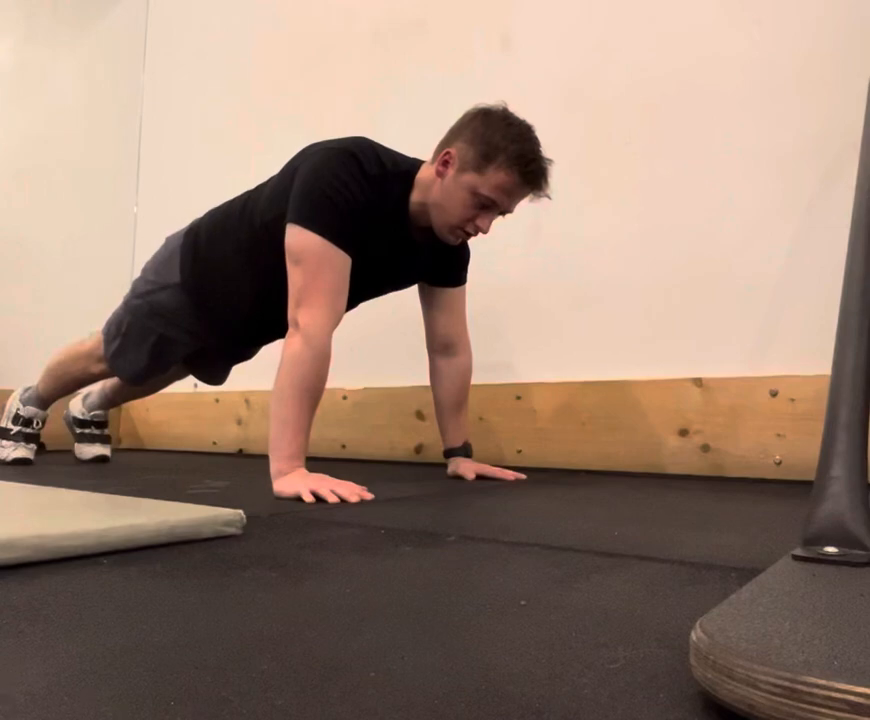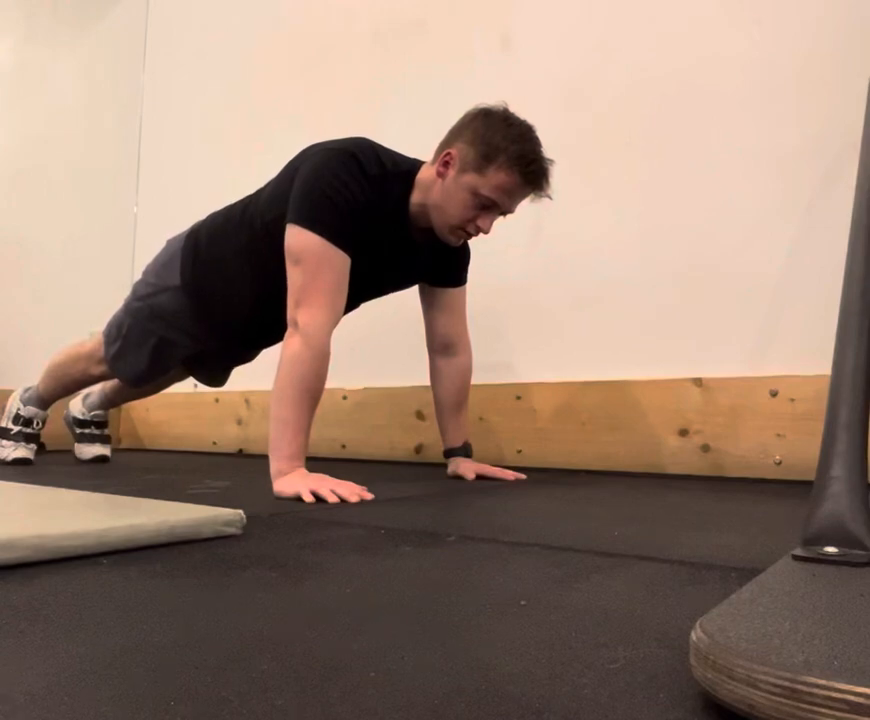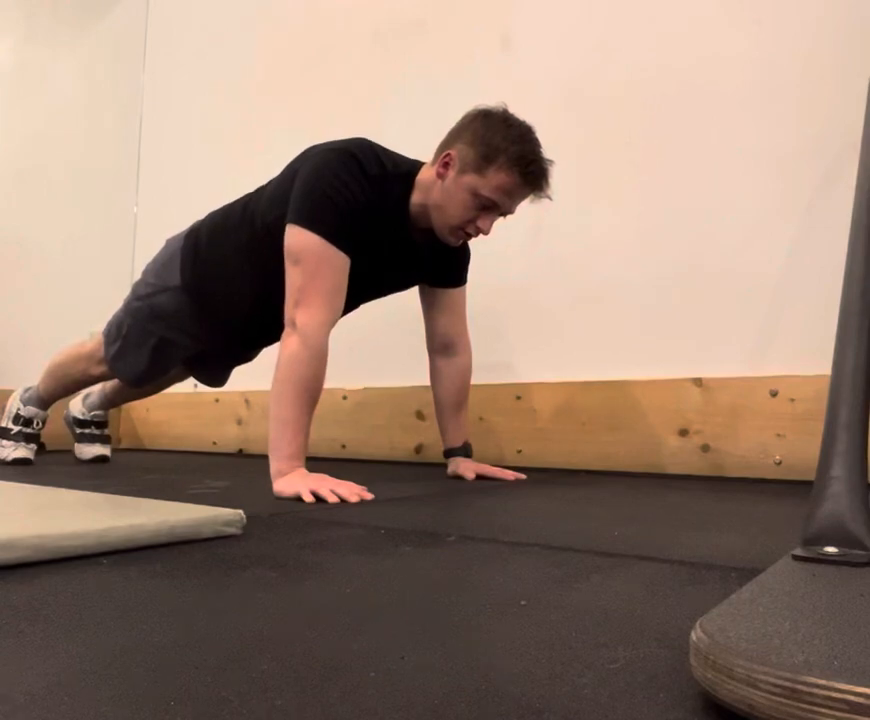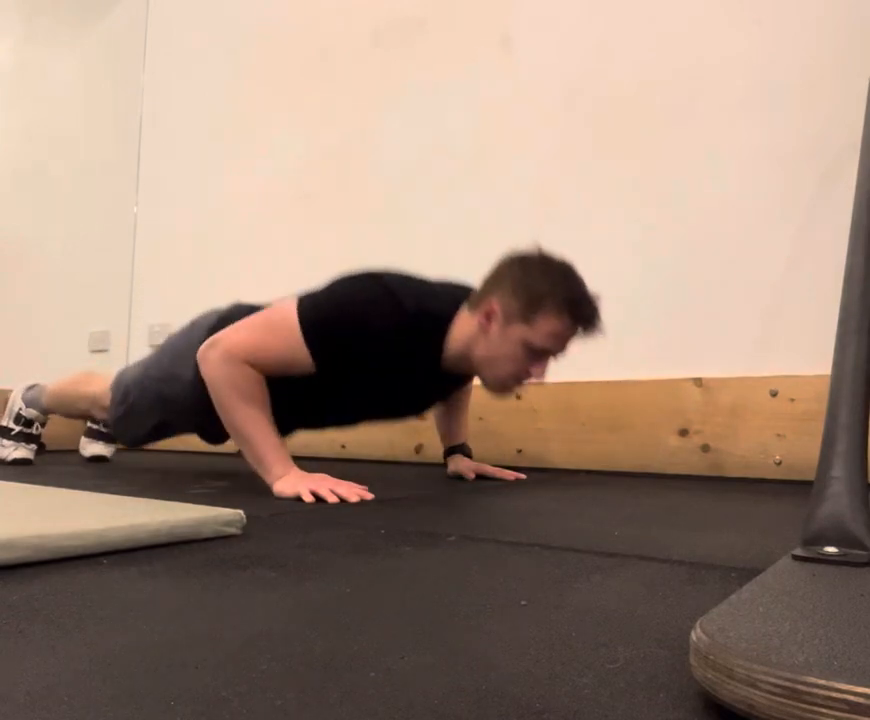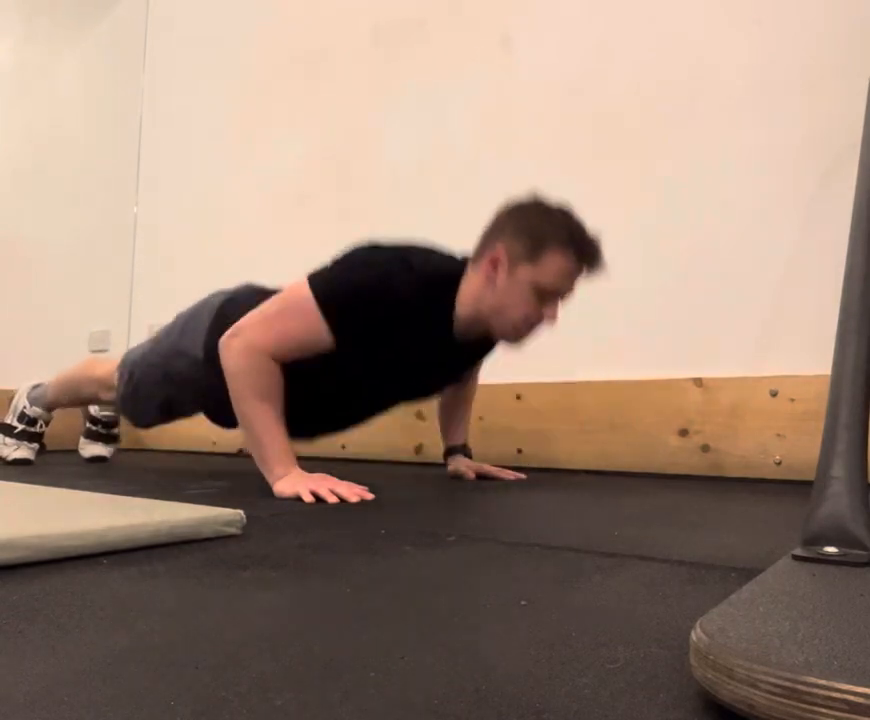
dt=0.4s
person 1, frame 1
left shoulder: (446, 237)
right shoulder: (342, 176)
left elbow: (449, 347)
right elbow: (310, 327)
left wrist: (459, 452)
right wrist: (287, 469)
left hip: (245, 319)
right hip: (194, 277)
left knee: (157, 376)
right knee: (111, 357)
left ankle: (90, 410)
person 1, frame 2
left shoulder: (447, 238)
right shoulder: (342, 177)
left elbow: (449, 348)
right elbow: (309, 328)
left wrist: (458, 452)
right wrist: (287, 469)
left hip: (245, 321)
right hip: (193, 282)
left knee: (154, 379)
right knee: (110, 359)
left ankle: (91, 411)
person 1, frame 3
left shoulder: (447, 238)
right shoulder: (344, 178)
left elbow: (449, 347)
right elbow: (306, 327)
left wrist: (458, 451)
right wrist: (287, 468)
left hip: (244, 322)
right hip: (193, 280)
left knee: (156, 378)
right knee: (109, 359)
left ankle: (91, 411)
person 1, frame 4
left shoulder: (469, 334)
right shoulder: (378, 318)
right elbow: (223, 355)
left wrist: (458, 452)
right wrist: (282, 472)
left hip: (258, 374)
right hip: (215, 361)
right knee: (118, 406)
left ankle: (100, 422)
person 1, frame 5
left shoulder: (476, 312)
right shoulder: (389, 283)
left elbow: (458, 368)
right elbow: (243, 342)
left wrist: (457, 450)
right wrist: (283, 472)
left hip: (256, 361)
right hip: (219, 344)
right knee: (122, 386)
left ankle: (100, 419)
